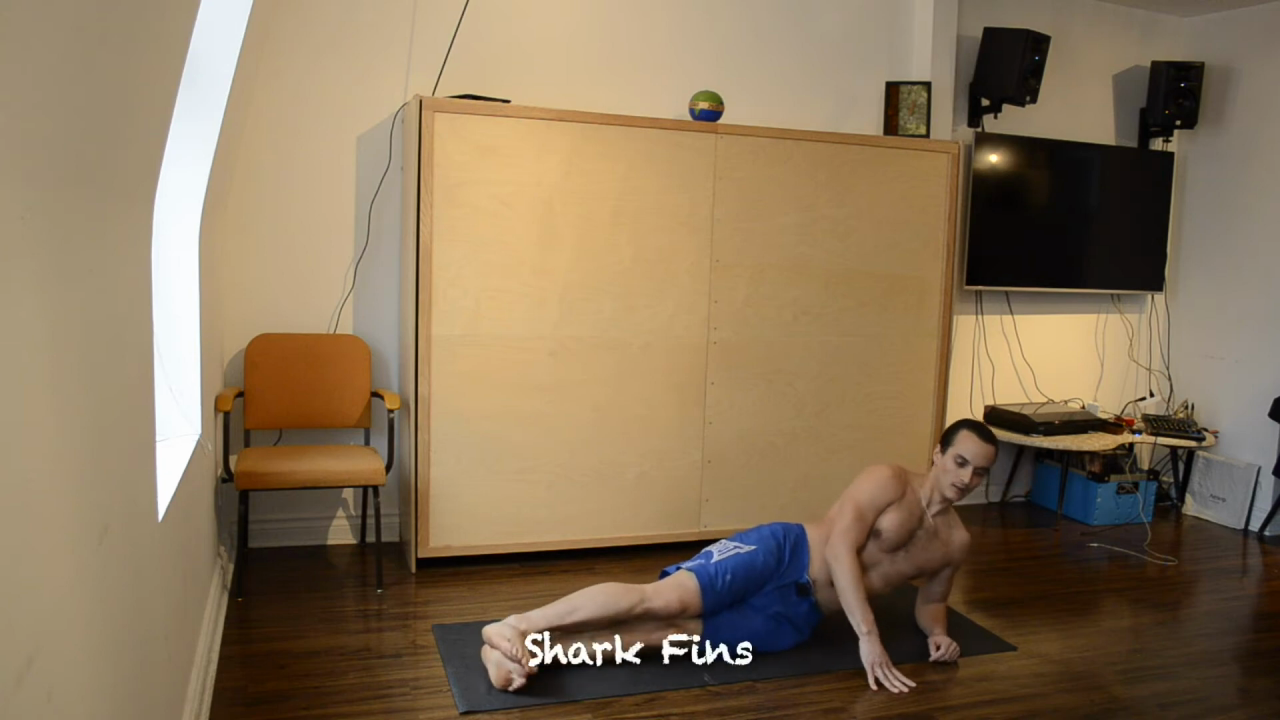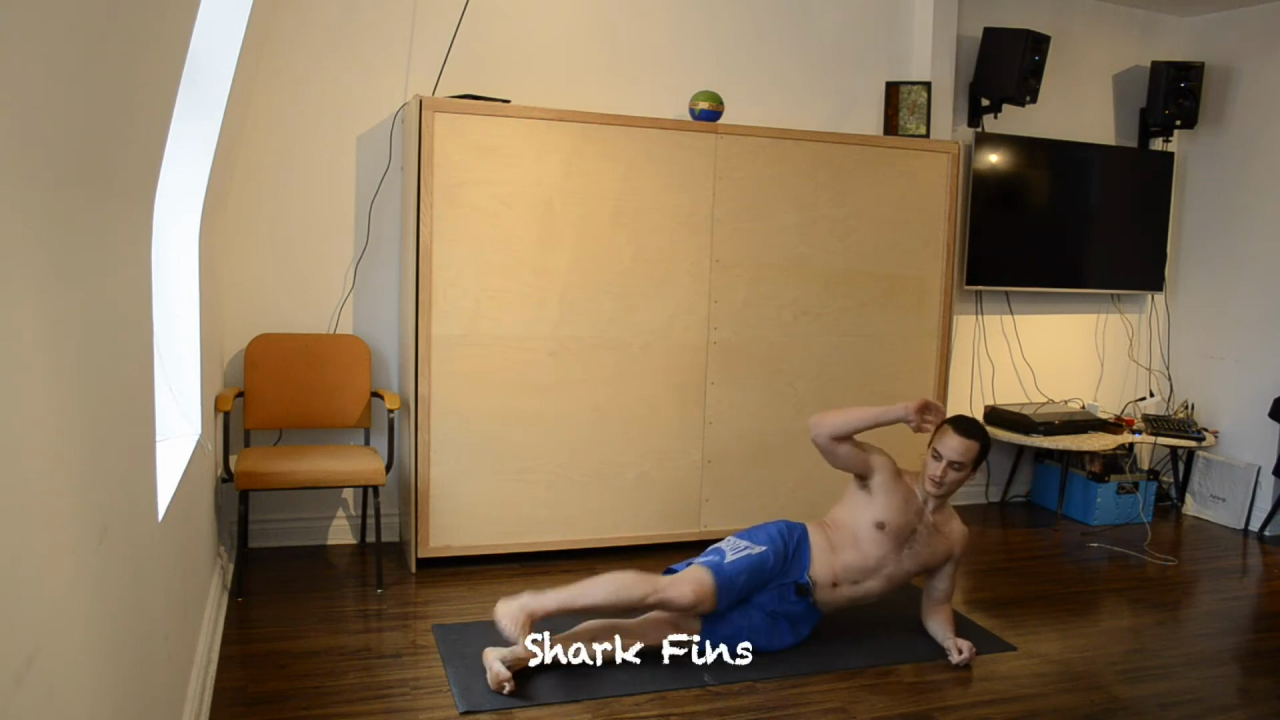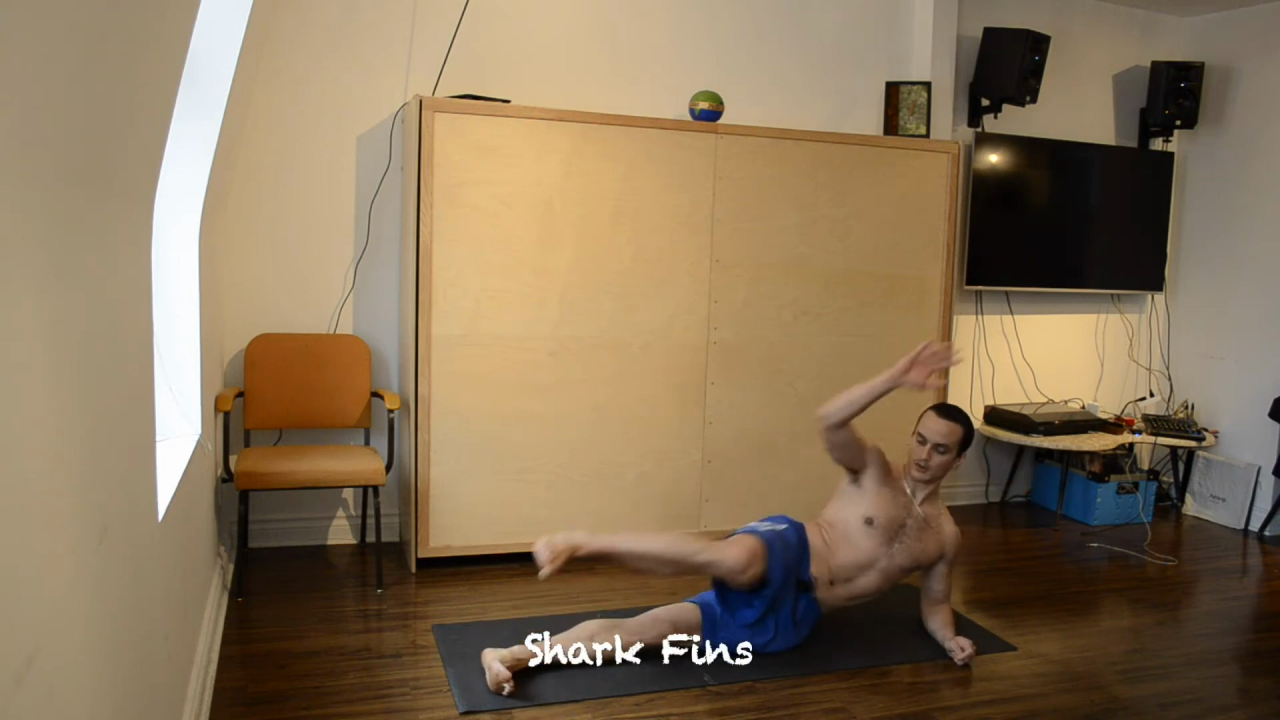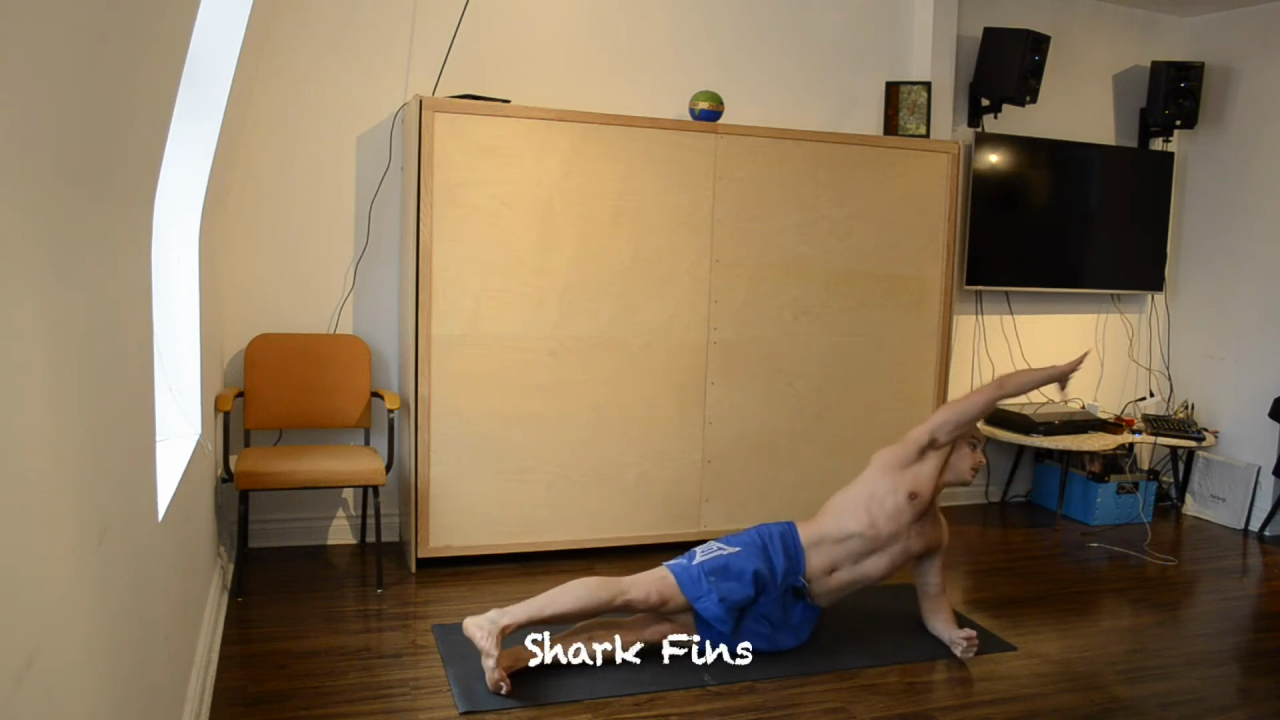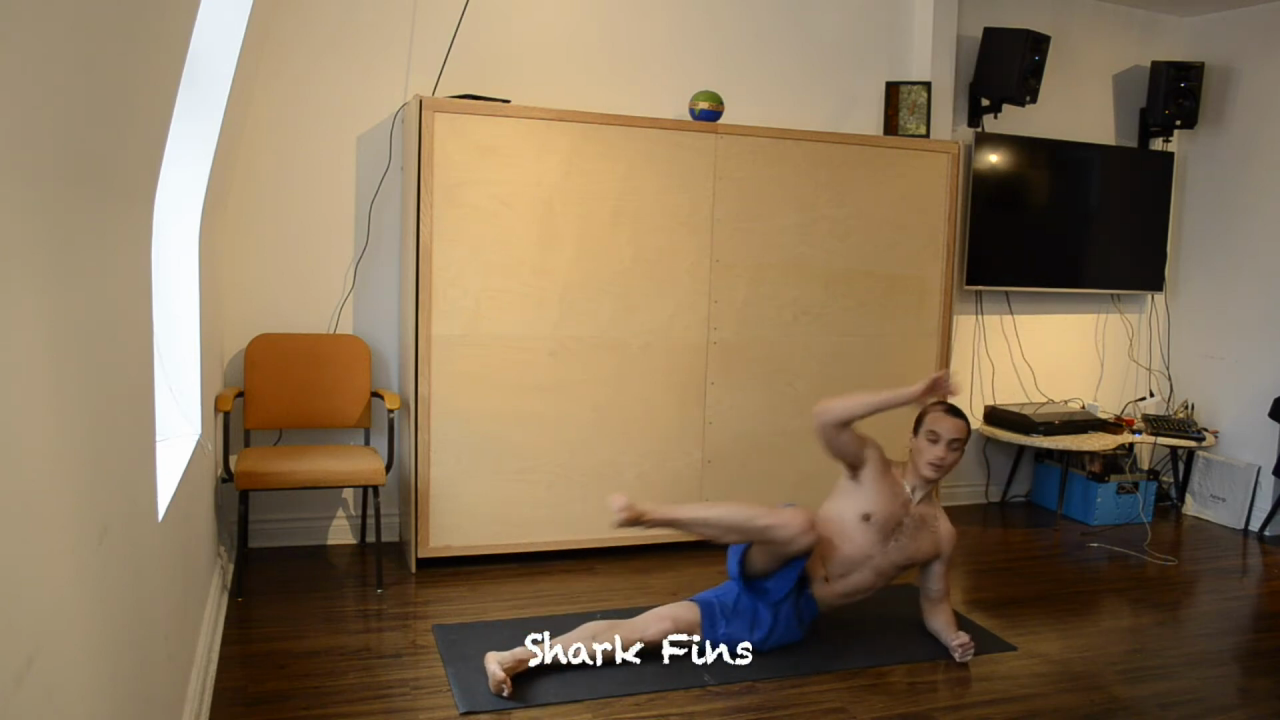
dt=1s
person 1, frame 1
left shoulder: (955, 543)
right shoulder: (888, 480)
left elbow: (930, 600)
right elbow: (839, 548)
left wrist: (937, 633)
right wrist: (868, 636)
left hip: (794, 614)
right hip: (778, 554)
left knee: (670, 631)
right knee: (664, 603)
left ankle: (523, 654)
right ankle: (513, 629)
person 1, frame 2
left shoulder: (953, 539)
right shoulder: (883, 474)
left elbow: (935, 603)
right elbow: (821, 429)
left wrist: (950, 639)
right wrist: (901, 413)
left hip: (793, 615)
right hip: (782, 552)
left knee: (666, 627)
right knee: (681, 595)
left ankle: (520, 654)
right ankle: (529, 603)
person 1, frame 3
left shoulder: (945, 536)
right shoulder: (871, 470)
left elbow: (935, 601)
right elbow: (830, 420)
left wrist: (949, 638)
right wrist: (896, 378)
left hip: (793, 618)
right hip: (782, 554)
left knee: (660, 625)
right knee: (741, 560)
left ankle: (519, 654)
right ankle: (583, 542)
person 1, frame 4
left shoulder: (936, 532)
right shoulder: (919, 454)
left elbow: (932, 599)
right elbow: (984, 396)
left wrist: (952, 632)
right wrist: (1054, 374)
left hip: (790, 612)
right hip: (771, 555)
left knee: (658, 625)
right knee: (643, 598)
left ankle: (515, 656)
right ankle: (501, 625)
person 1, frame 5
left shoulder: (941, 535)
right shoulder: (871, 468)
left elbow: (935, 600)
right elbow: (825, 415)
left wrist: (951, 636)
right wrist: (911, 395)
left hip: (789, 619)
right hip: (773, 570)
left knee: (662, 628)
right knee: (798, 526)
left ankle: (522, 658)
right ankle: (650, 515)
